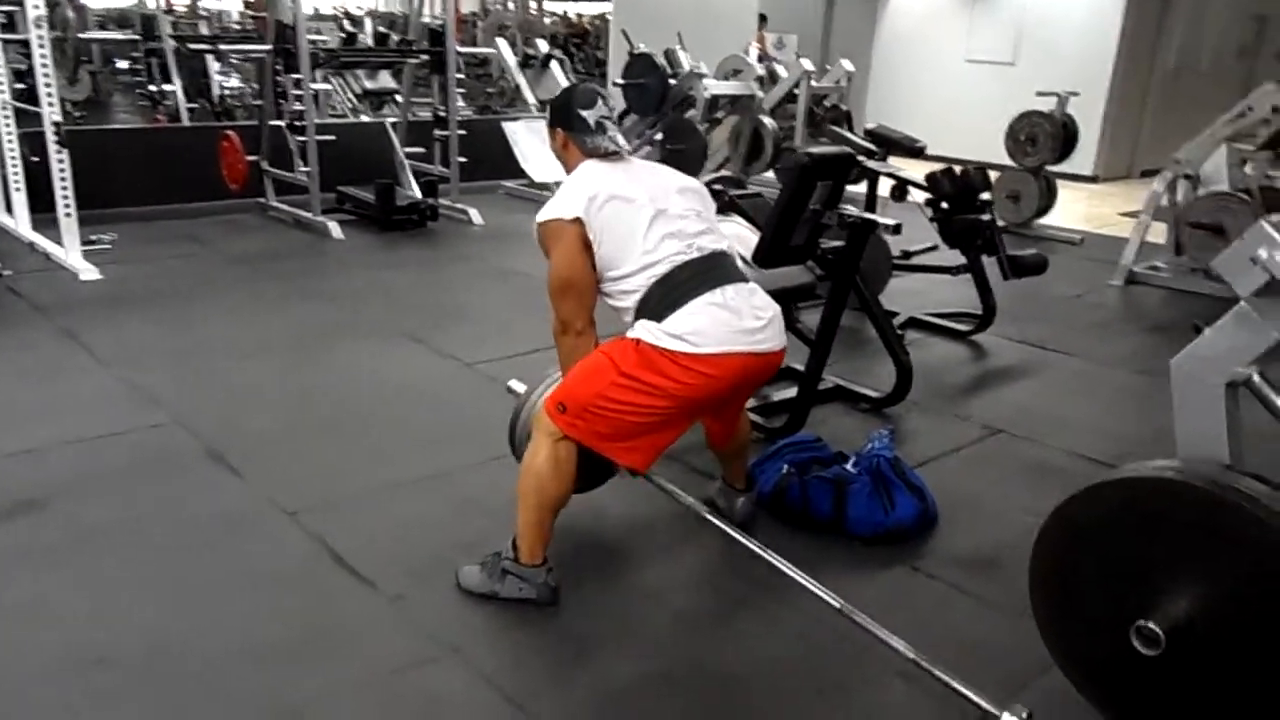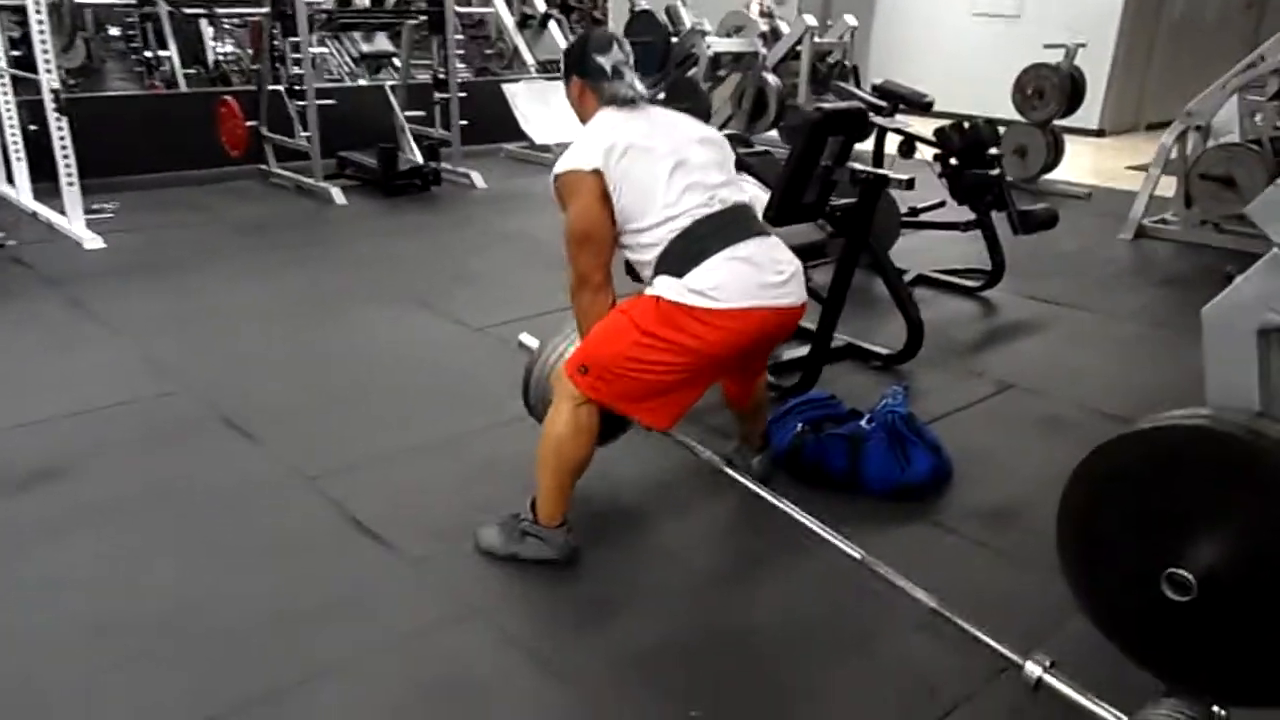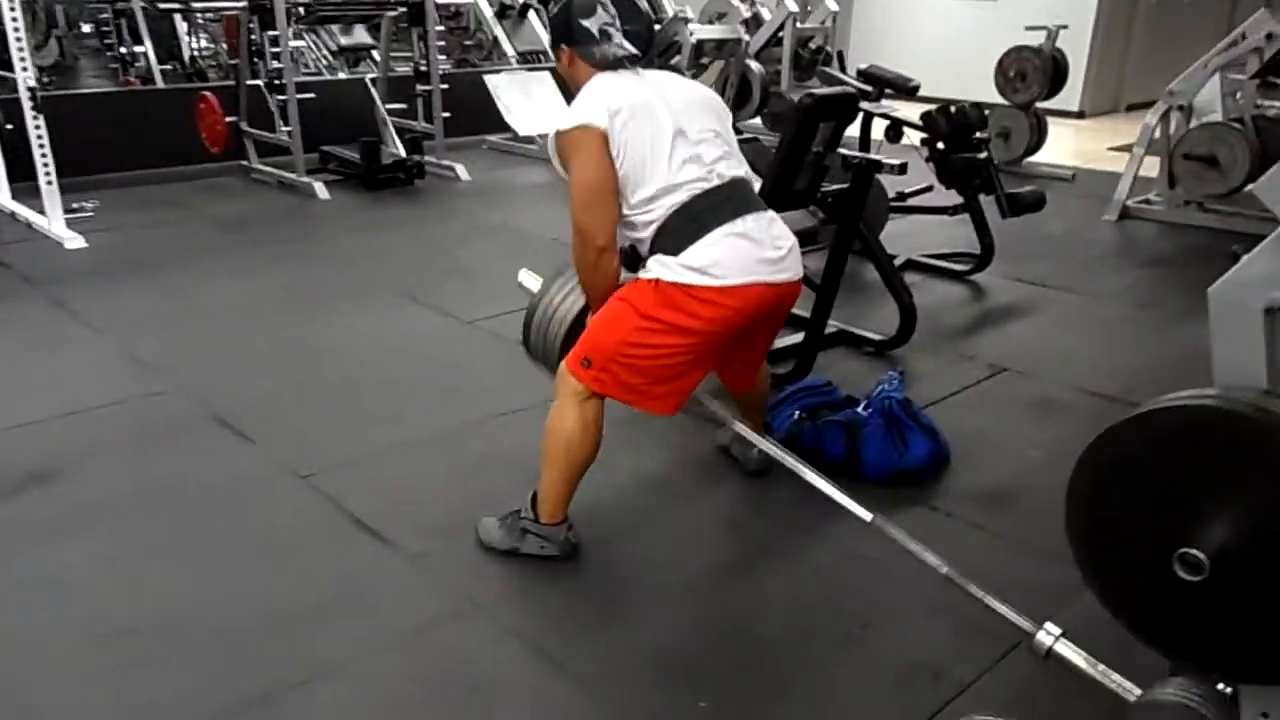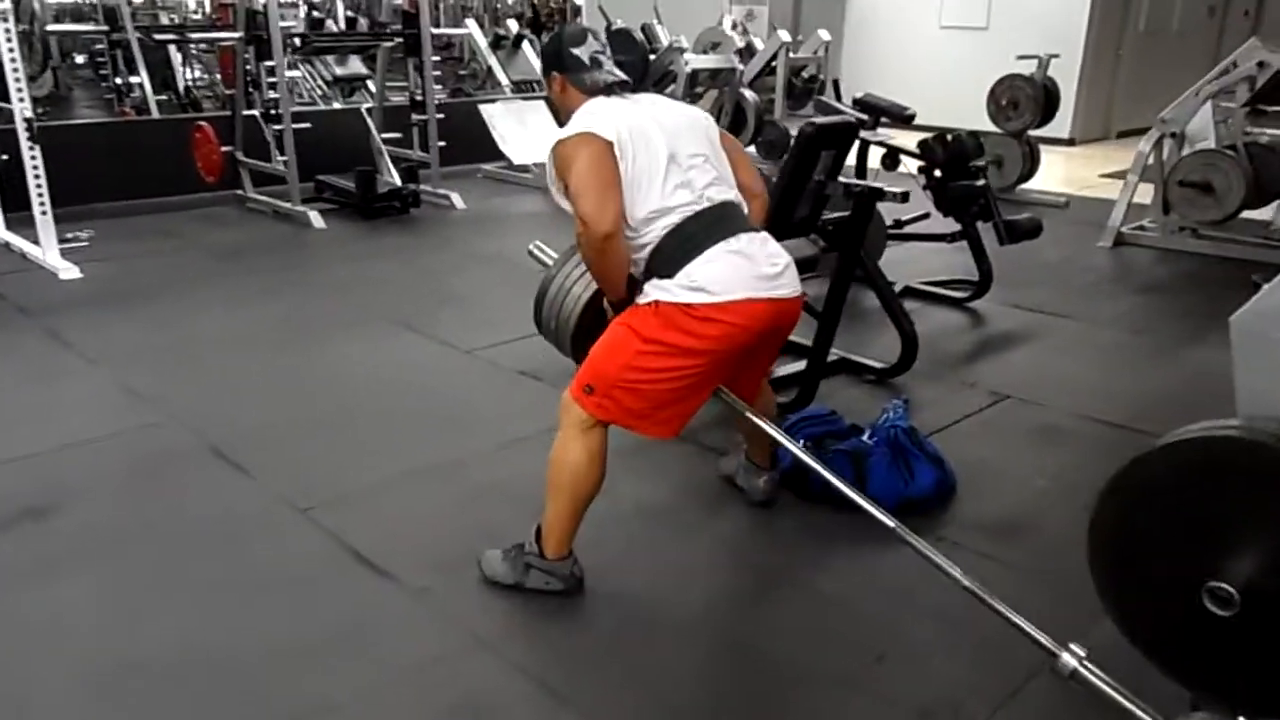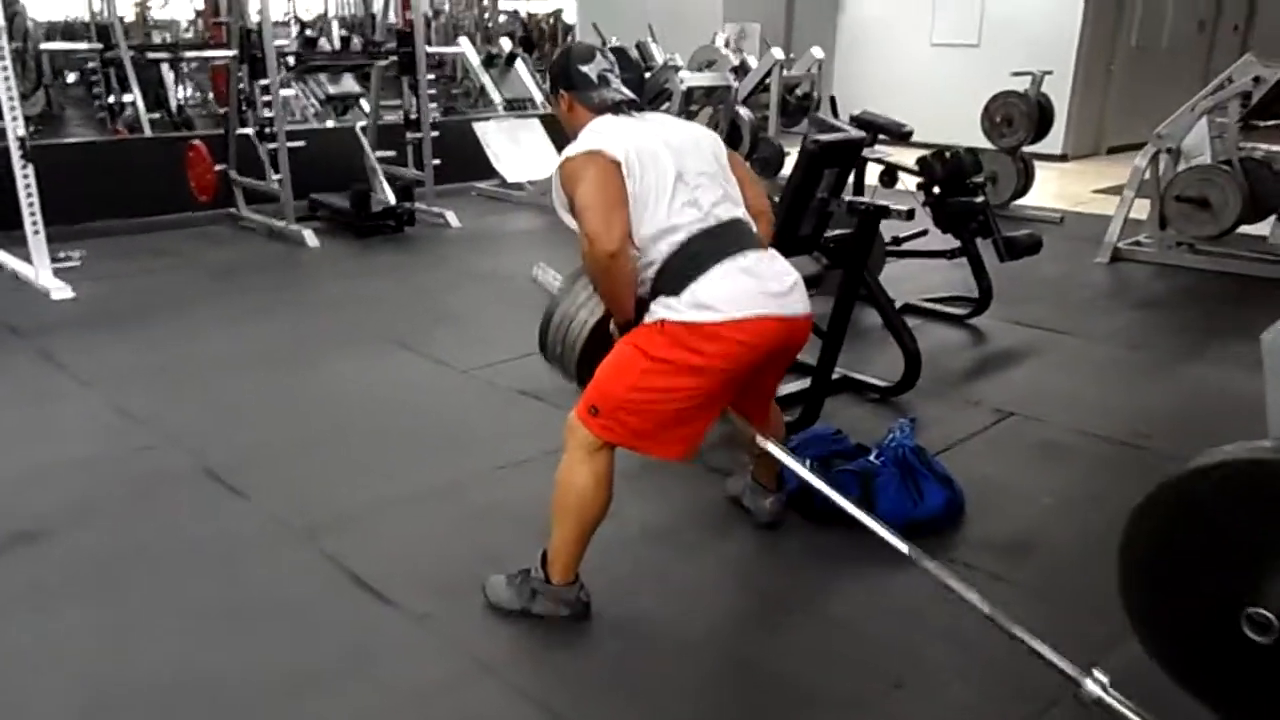
dt=0.2s
person 1, frame 1
left shoulder: (564, 208)
right shoulder: (676, 179)
left elbow: (575, 327)
left wrist: (592, 412)
left hip: (691, 342)
right hip: (764, 332)
left knee: (553, 426)
right knee: (722, 398)
left ankle: (526, 570)
right ankle: (736, 493)
person 1, frame 2
left shoulder: (583, 158)
right shoulder: (692, 126)
left elbow: (591, 284)
left wrist: (602, 361)
left hip: (711, 297)
right hip: (784, 284)
left knee: (574, 389)
right knee: (740, 360)
left ankle: (544, 530)
right ankle: (754, 452)
person 1, frame 3
left shoulder: (584, 119)
right shoulder: (691, 89)
left elbow: (597, 240)
left wrist: (604, 310)
left hip: (706, 274)
right hip: (780, 259)
left knee: (580, 383)
right knee: (742, 353)
left ankle: (544, 526)
right ankle: (753, 443)
person 1, frame 4
left shoulder: (579, 136)
right shoulder: (685, 111)
left elbow: (601, 226)
right elbow: (754, 195)
left wrist: (620, 299)
left hip: (704, 297)
right hip: (779, 281)
left knee: (582, 414)
right knee: (746, 379)
left ankle: (549, 560)
right ankle: (757, 471)
person 1, frame 5
left shoulder: (587, 154)
right shoulder: (692, 130)
left elbow: (608, 246)
right elbow: (762, 214)
left wrist: (627, 321)
left hip: (713, 315)
right hip: (788, 299)
left knee: (588, 435)
right knee: (753, 397)
left ankle: (555, 586)
right ankle: (764, 492)
